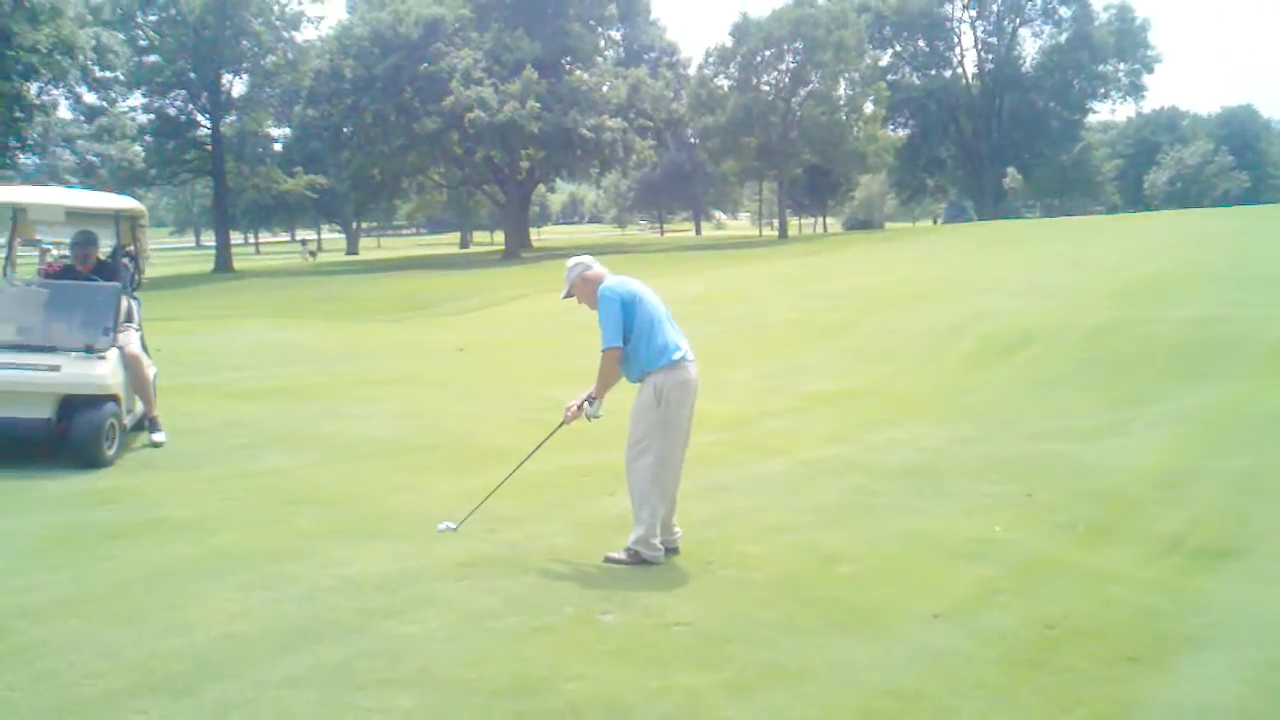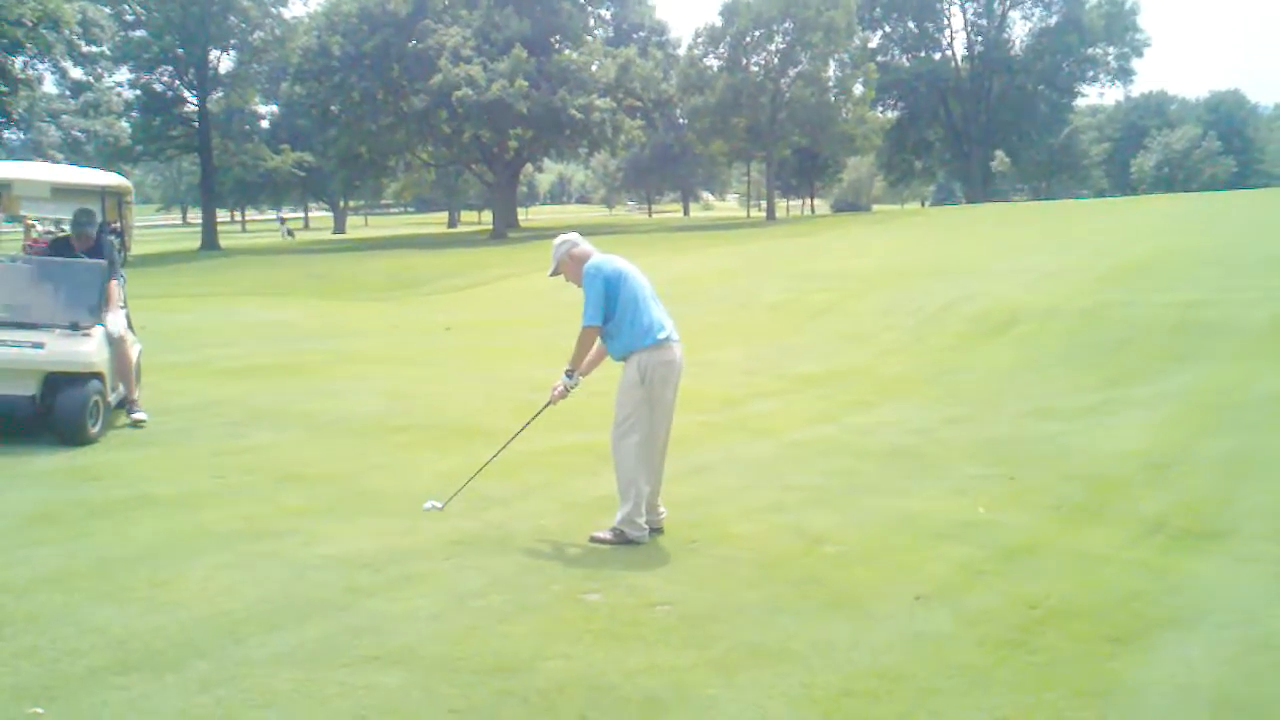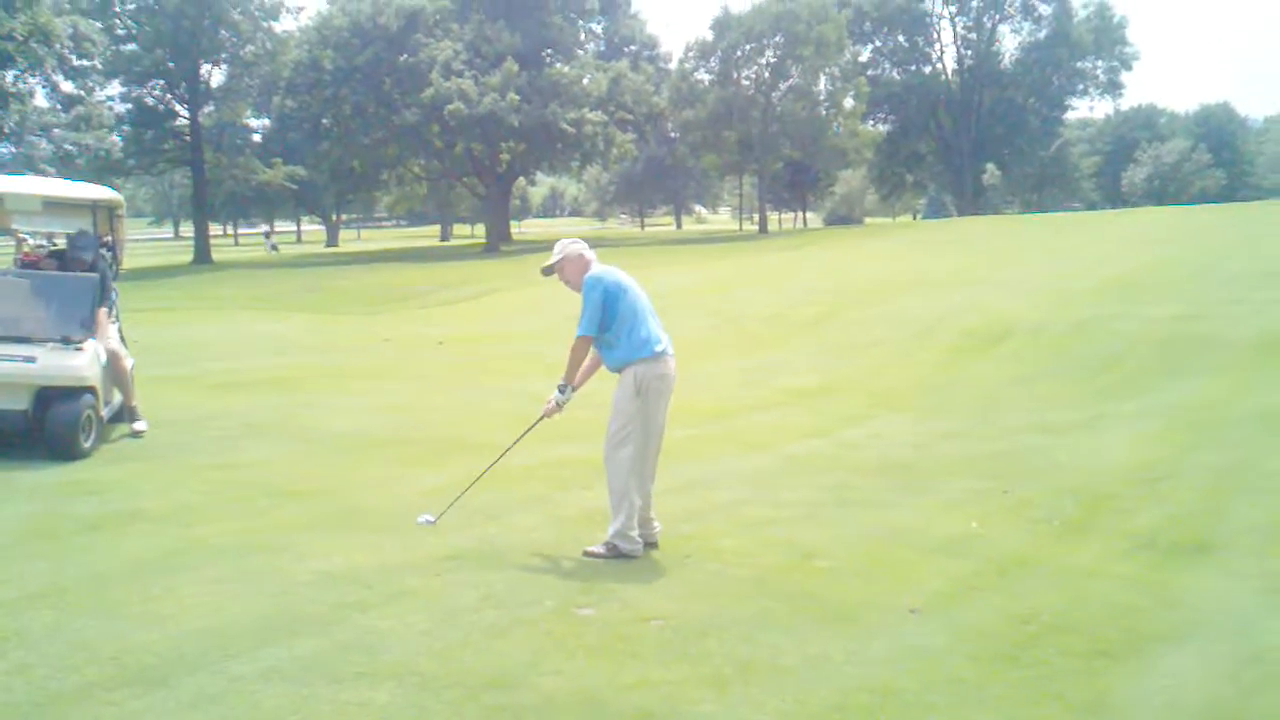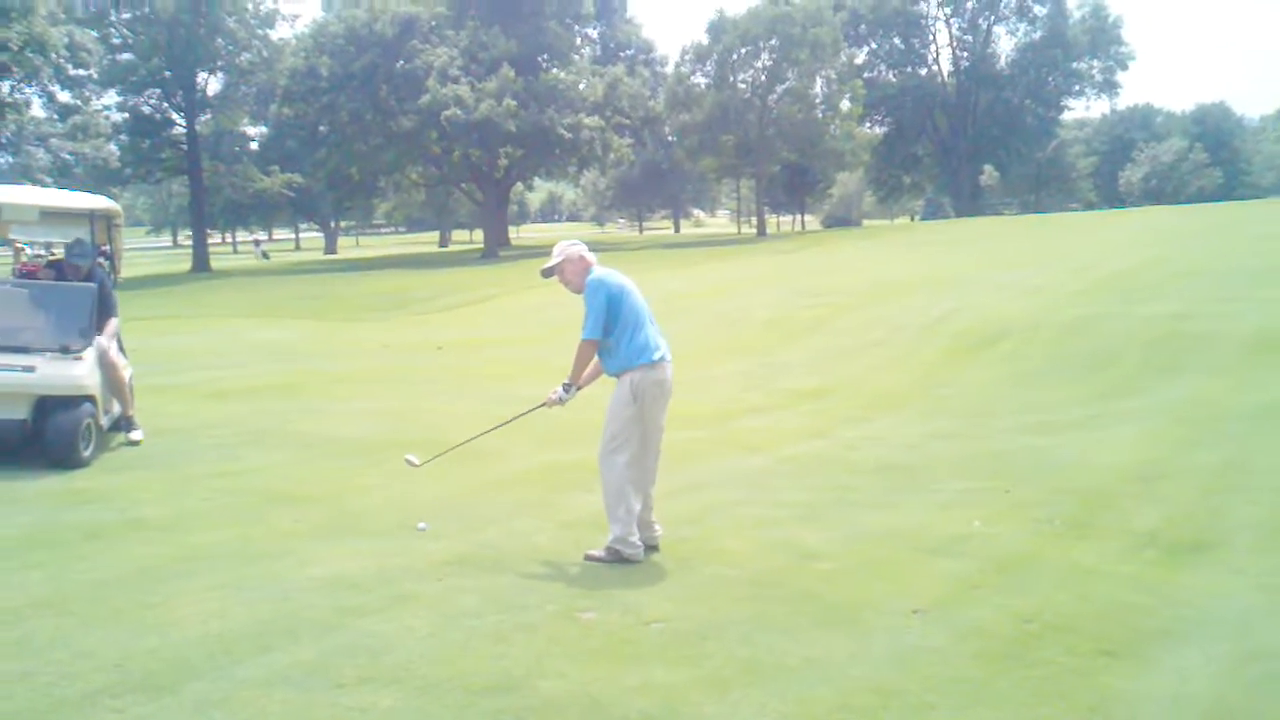
dt=0.5s
person 1, frame 1
left shoulder: (608, 292)
right shoulder: (625, 288)
left elbow: (613, 353)
right elbow: (623, 357)
left wrist: (596, 399)
right wrist: (586, 398)
left hip: (664, 379)
right hip: (680, 373)
left knee: (643, 461)
right knee: (663, 461)
left ankle: (646, 546)
right ankle: (665, 536)
person 1, frame 2
left shoulder: (594, 269)
right shoulder: (613, 267)
left elbow: (590, 330)
right elbow: (608, 336)
left wrist: (570, 374)
right wrist: (577, 376)
left hip: (647, 358)
right hip: (666, 353)
left knee: (629, 441)
right knee: (649, 441)
left ankle: (631, 525)
right ankle: (650, 515)
person 1, frame 3
left shoulder: (595, 279)
right shoulder: (609, 279)
left elbow: (584, 342)
right elbow: (601, 349)
left wrist: (563, 389)
right wrist: (571, 389)
left hip: (642, 371)
right hip: (657, 367)
left knee: (621, 455)
right knee: (639, 454)
left ankle: (625, 540)
right ankle: (644, 530)
person 1, frame 4
left shoulder: (597, 282)
right shoulder: (610, 282)
left elbow: (590, 344)
right elbow: (609, 350)
left wrist: (568, 387)
right wrist: (576, 387)
left hip: (639, 376)
right hip: (654, 372)
left knee: (616, 458)
right knee: (638, 459)
left ankle: (626, 544)
right ankle: (645, 533)
person 2, frame 1
left shoulder: (112, 270)
right shoulder: (63, 275)
left elbow: (121, 301)
left hip: (118, 327)
left knee: (133, 356)
left ankle: (152, 419)
person 2, frame 2
left shoulder: (104, 247)
right shoulder: (58, 246)
left elbow: (113, 282)
left wrist: (113, 313)
left hip: (102, 307)
left knee: (119, 336)
left ankle: (132, 401)
person 2, frame 3
left shoulder: (100, 269)
right shoulder: (55, 258)
left elbow: (102, 309)
left wrist: (99, 342)
left hip: (94, 322)
left knee: (112, 351)
left ankle: (132, 409)
person 2, frame 4
left shoulder: (99, 278)
right shoulder: (52, 269)
left elbow: (113, 318)
left wrist: (104, 338)
right wrist: (41, 281)
left hip: (93, 332)
left knee: (110, 360)
left ankle: (129, 419)
